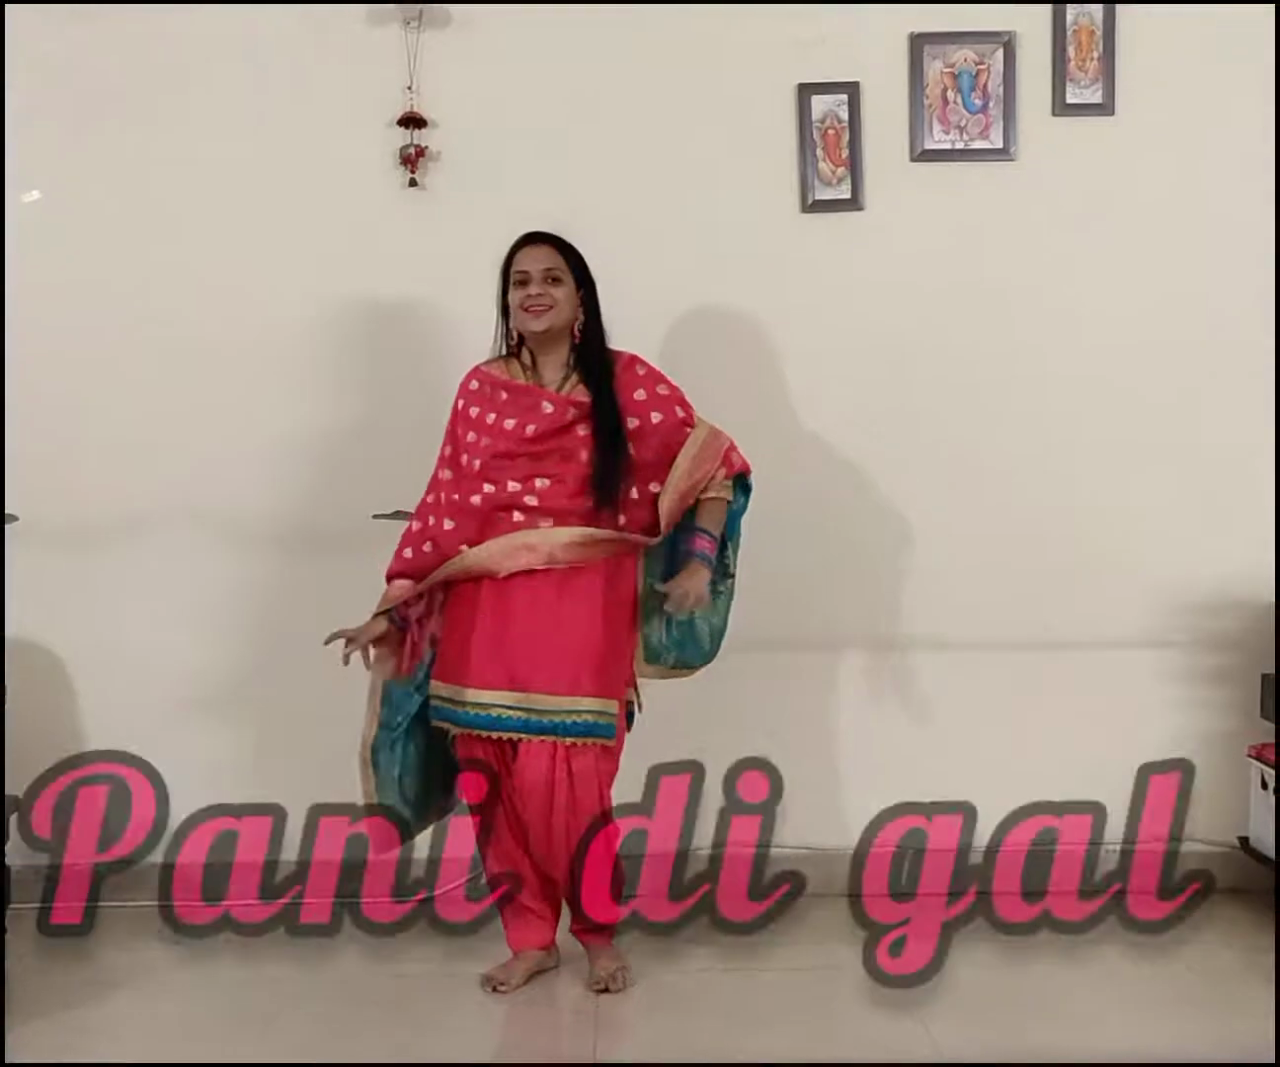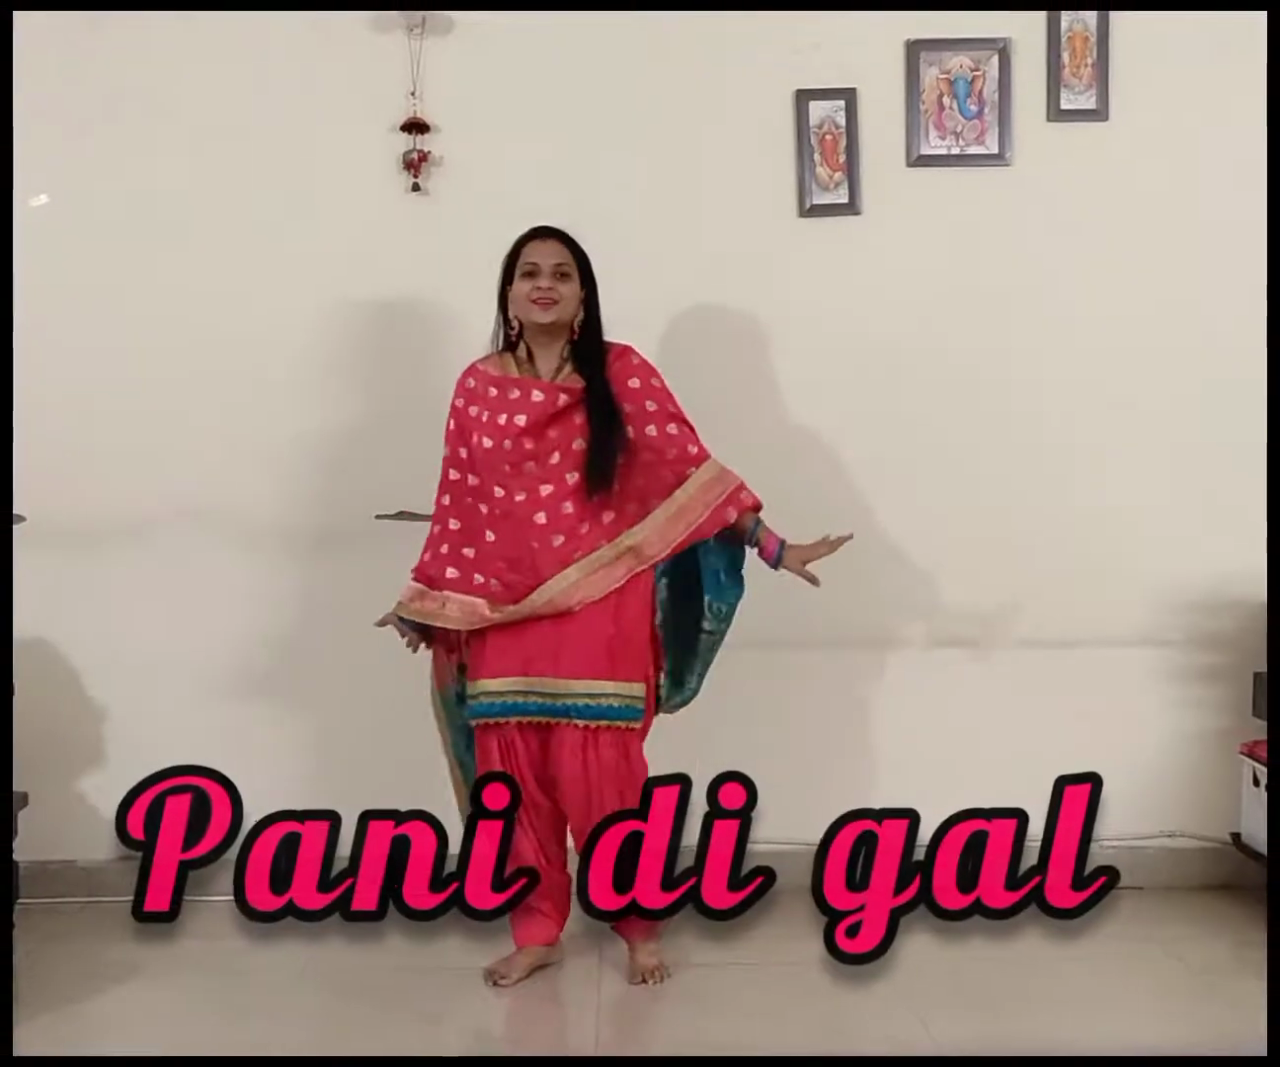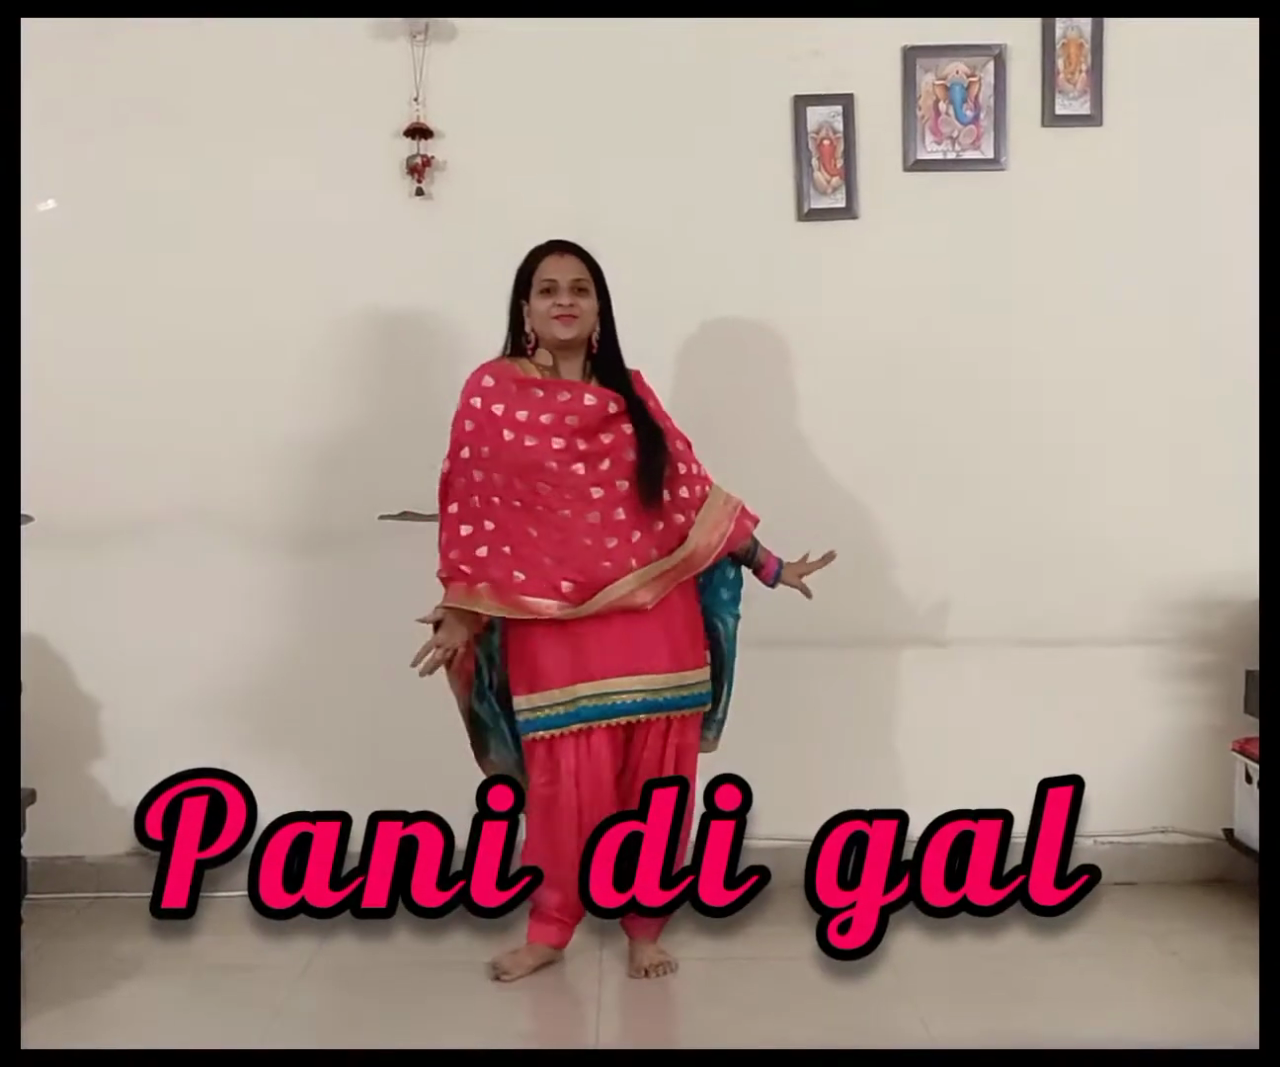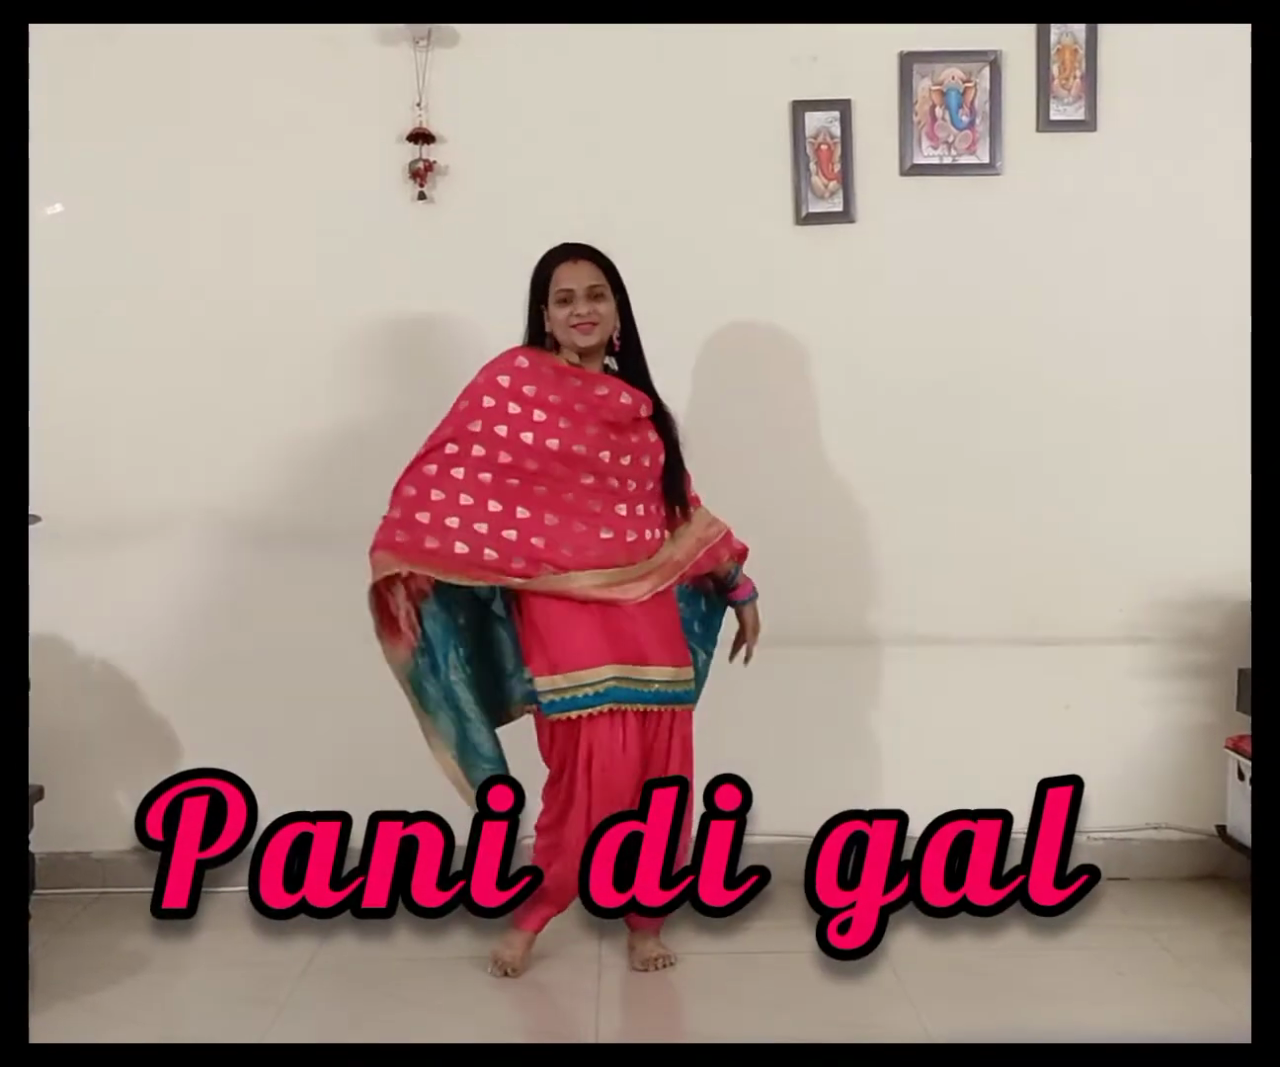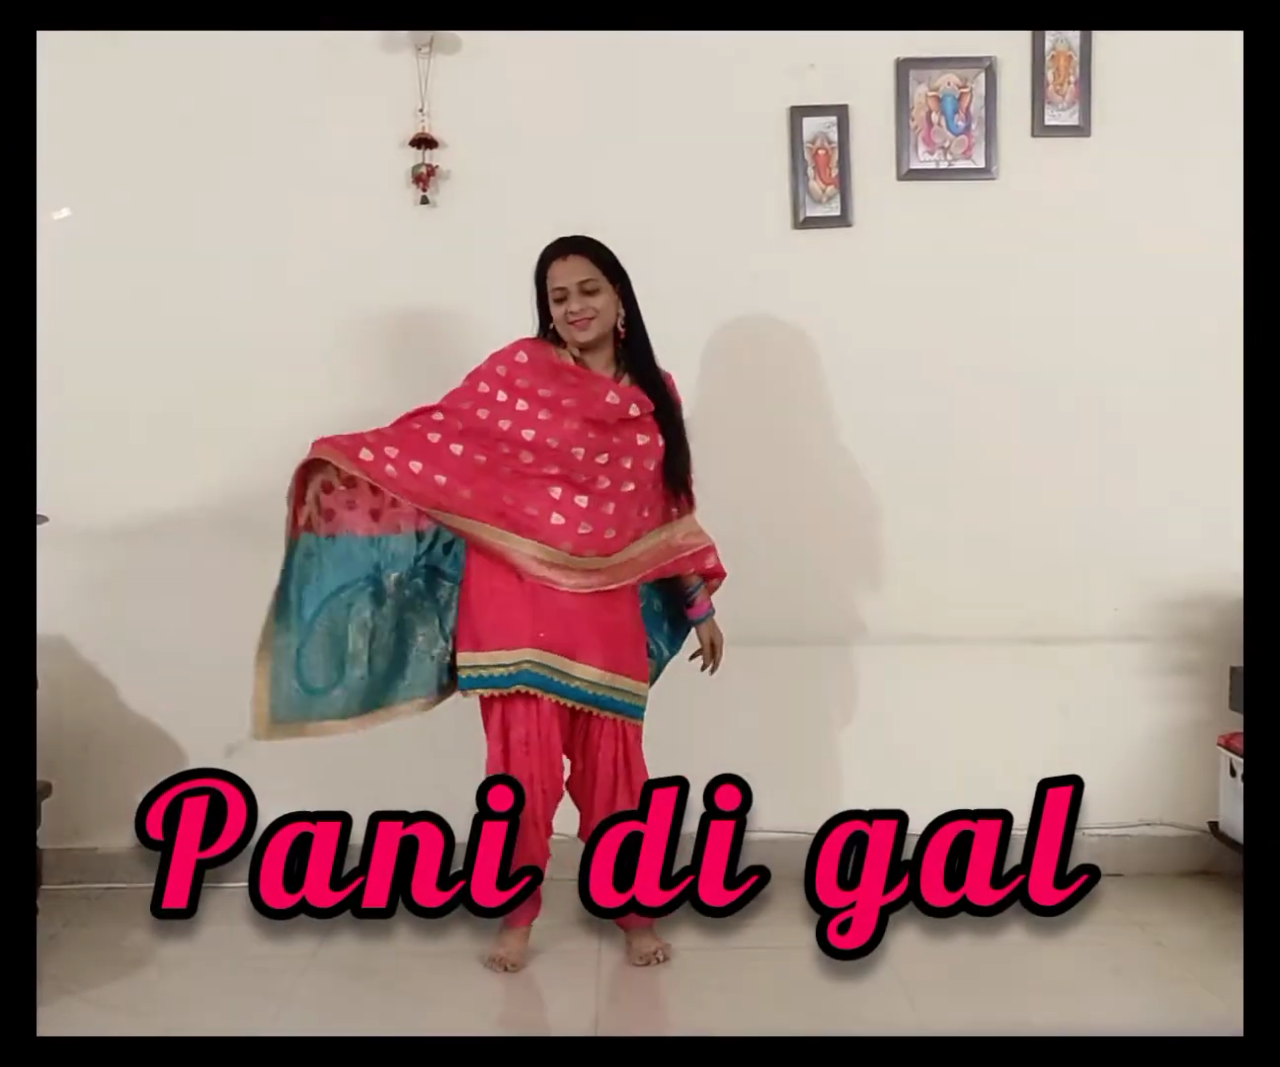
dt=0.3s
person 1, frame 1
left shoulder: (628, 380)
right shoulder: (478, 390)
left elbow: (710, 461)
right elbow: (442, 506)
left wrist: (700, 557)
right wrist: (395, 608)
left hip: (583, 607)
right hip: (484, 608)
left knee: (564, 782)
right knee: (496, 784)
left ankle: (599, 929)
right ankle: (530, 937)
person 1, frame 2
left shoulder: (622, 373)
right shoulder: (477, 386)
left elbow: (689, 474)
right elbow: (459, 503)
left wrist: (775, 547)
right wrist: (426, 602)
left hip: (604, 608)
right hip: (510, 616)
left knee: (600, 775)
right knee: (512, 774)
left ankle: (639, 922)
right ankle: (537, 932)
person 1, frame 3
left shoulder: (629, 391)
right shoulder: (491, 389)
left elbow: (692, 493)
right elbow: (469, 507)
left wrist: (769, 565)
right wrist: (462, 614)
left hip: (658, 614)
right hip: (557, 619)
left knee: (663, 777)
right knee: (575, 784)
left ankle: (643, 920)
right ankle: (547, 927)
person 1, frame 4
left shoulder: (638, 397)
right shoulder: (513, 378)
left elbow: (679, 506)
right elbow: (444, 474)
left wrist: (739, 589)
right wrist: (405, 567)
left hip: (647, 609)
right hip: (562, 606)
left knee: (660, 771)
right knee: (596, 768)
left ankle: (643, 914)
right ankle: (528, 912)
person 1, frame 5
left shoulder: (655, 393)
right shoulder: (520, 368)
left elbow: (670, 510)
right elbow: (436, 437)
left wrist: (699, 607)
right wrist: (344, 464)
left hip: (608, 602)
right hip: (517, 591)
left knee: (613, 764)
right knee: (523, 762)
left ankle: (633, 910)
right ankle: (515, 913)
